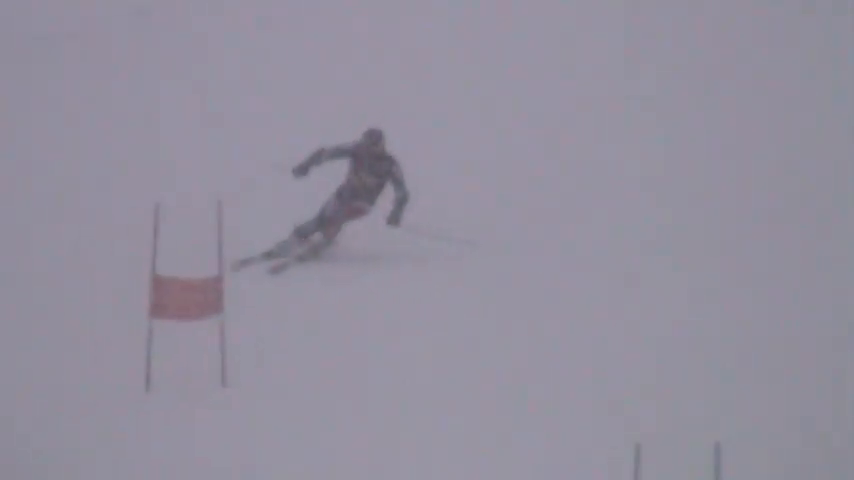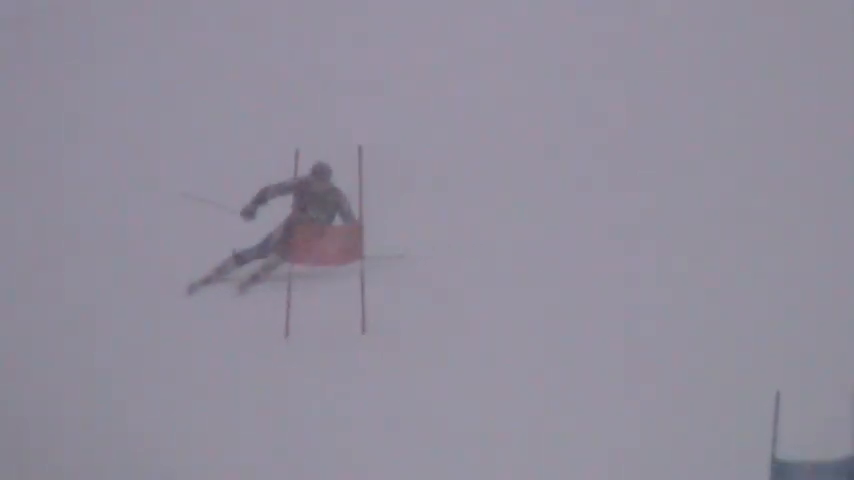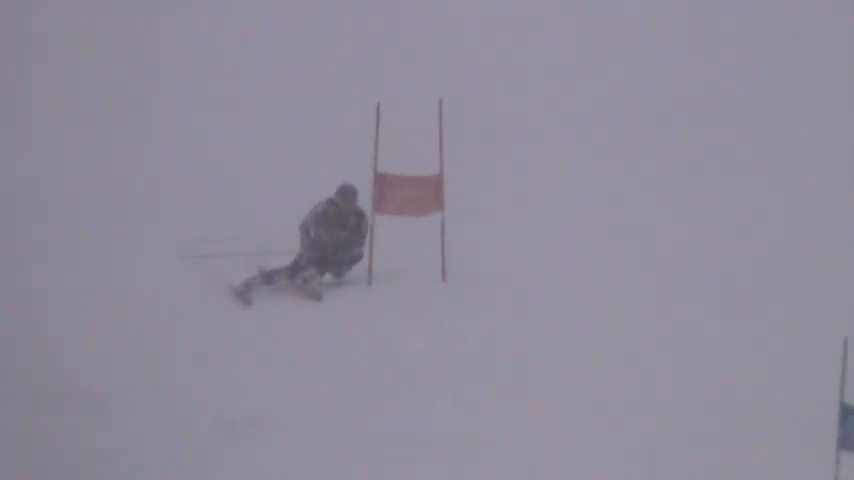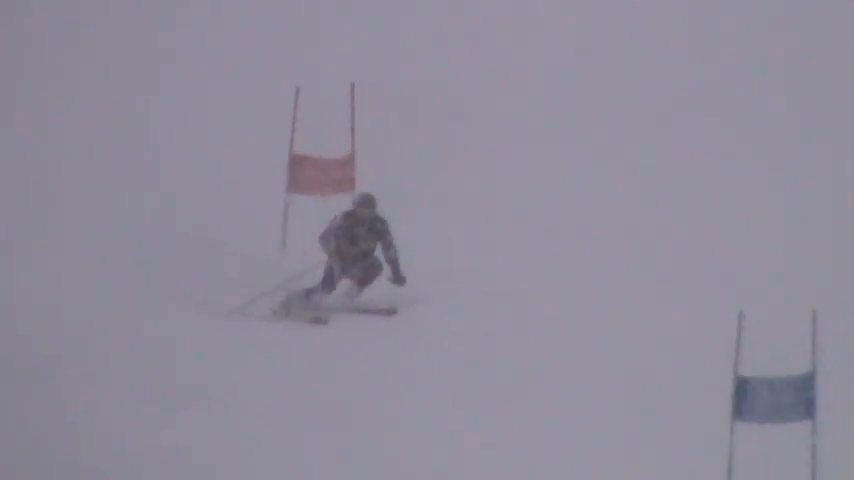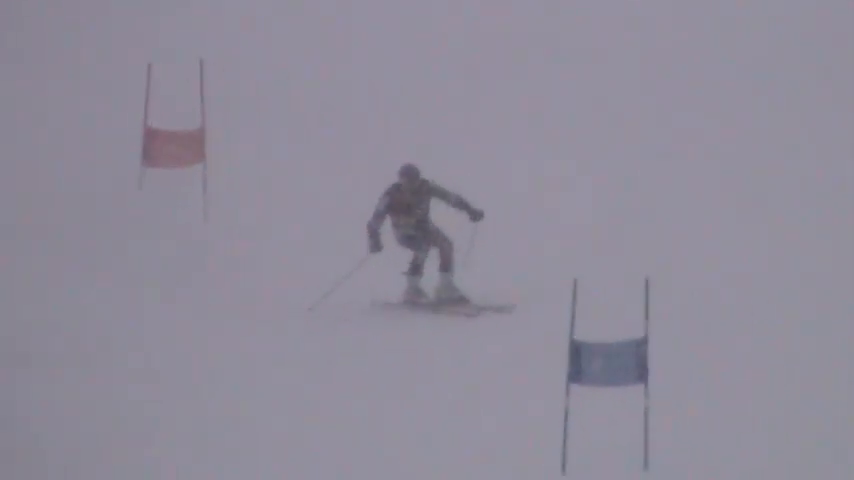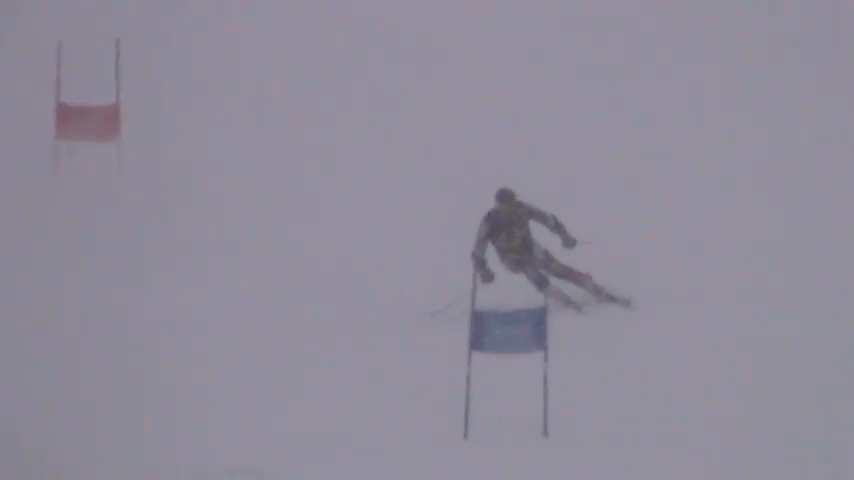
dt=0.3s
person 1, frame 1
left shoulder: (390, 164)
right shoulder: (357, 149)
left elbow: (402, 193)
right elbow: (327, 152)
left wrist: (396, 213)
right wrist: (305, 165)
left hip: (362, 204)
right hip: (344, 195)
left knee: (335, 219)
right knee: (317, 223)
right ankle: (281, 248)
person 1, frame 2
left shoulder: (337, 197)
right shoulder: (301, 184)
left elbow: (351, 223)
right elbow: (271, 190)
right wrist: (253, 205)
right hip: (290, 228)
right knee: (257, 251)
left ankle: (259, 274)
right ankle: (212, 276)
person 1, frame 3
left shoulder: (359, 218)
right shoulder: (326, 206)
left elbow: (357, 250)
right elbow: (305, 226)
left wrist: (344, 268)
right wrist: (307, 247)
left hip: (335, 255)
right hip: (316, 249)
right knee: (291, 272)
left ankle: (309, 282)
right ankle: (248, 285)
person 1, frame 4
left shoulder: (380, 224)
right shoulder: (344, 218)
left elbow: (389, 248)
right elbow: (324, 239)
left wrist: (396, 272)
right wrist: (333, 255)
left hip: (362, 262)
right hip: (340, 259)
left knee: (377, 267)
right knee: (327, 287)
left ankle: (347, 299)
person 1, frame 5
left shoulder: (425, 186)
right shoulder: (390, 196)
left elbow: (450, 197)
right elbow: (374, 222)
left wrist: (470, 210)
right wrist: (374, 242)
left hip: (424, 226)
right hip: (404, 232)
left knee: (446, 245)
right knee: (422, 247)
left ankle: (447, 290)
right ankle: (412, 291)
person 1, frame 6
left shoulder: (522, 208)
right shoulder: (489, 222)
left elbow: (548, 219)
right elbow: (478, 251)
left wrist: (565, 236)
right wrist: (483, 271)
left hip: (531, 249)
right hip: (512, 259)
left knee: (563, 272)
right knee: (532, 273)
left ankle: (601, 293)
right ankle: (562, 298)
